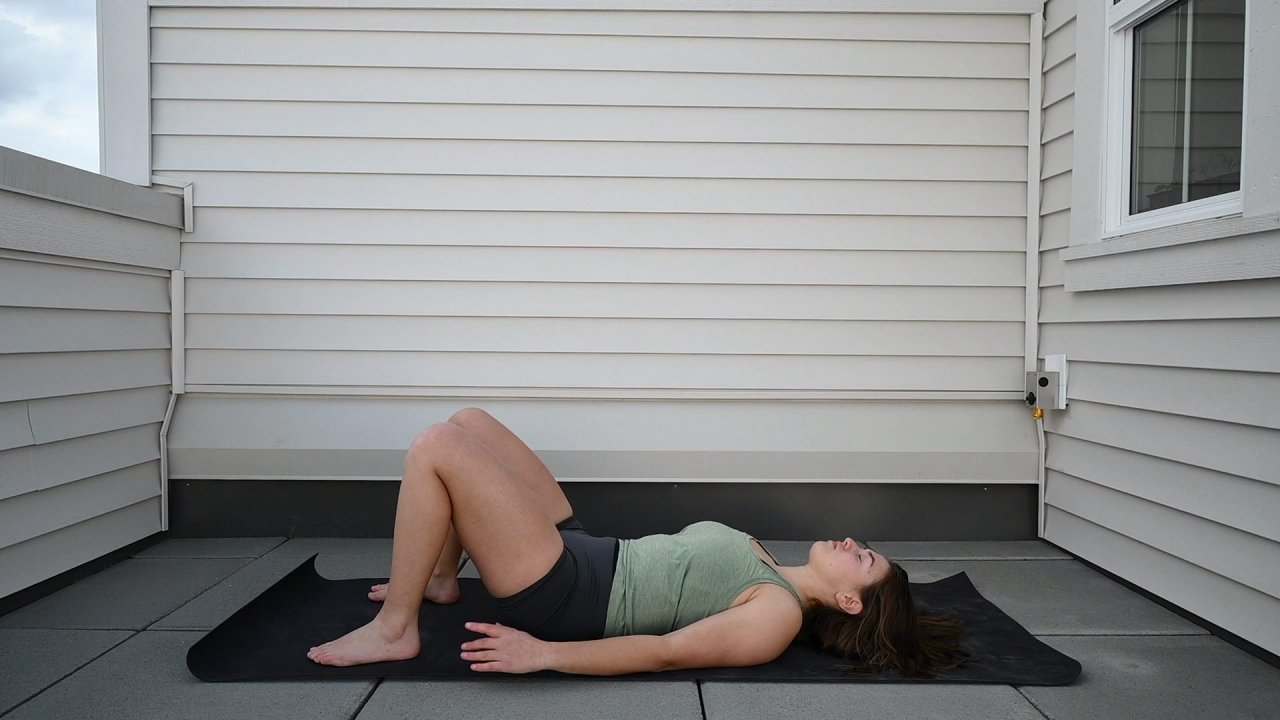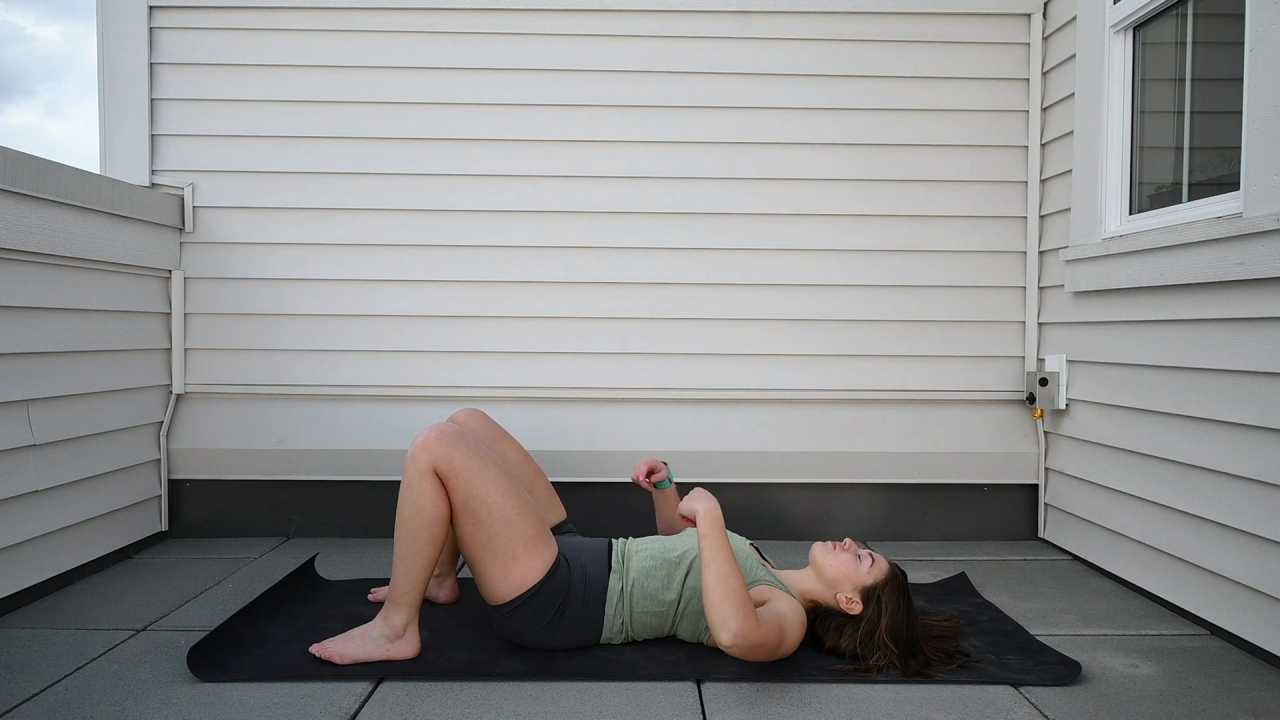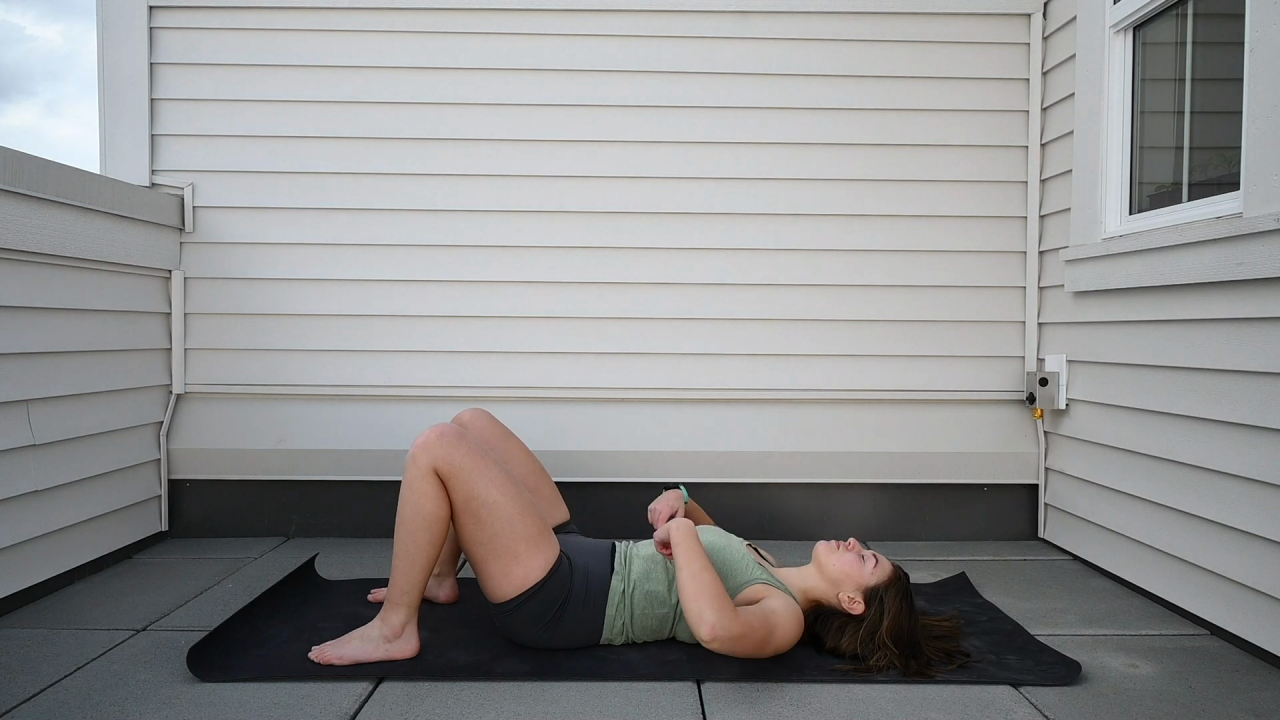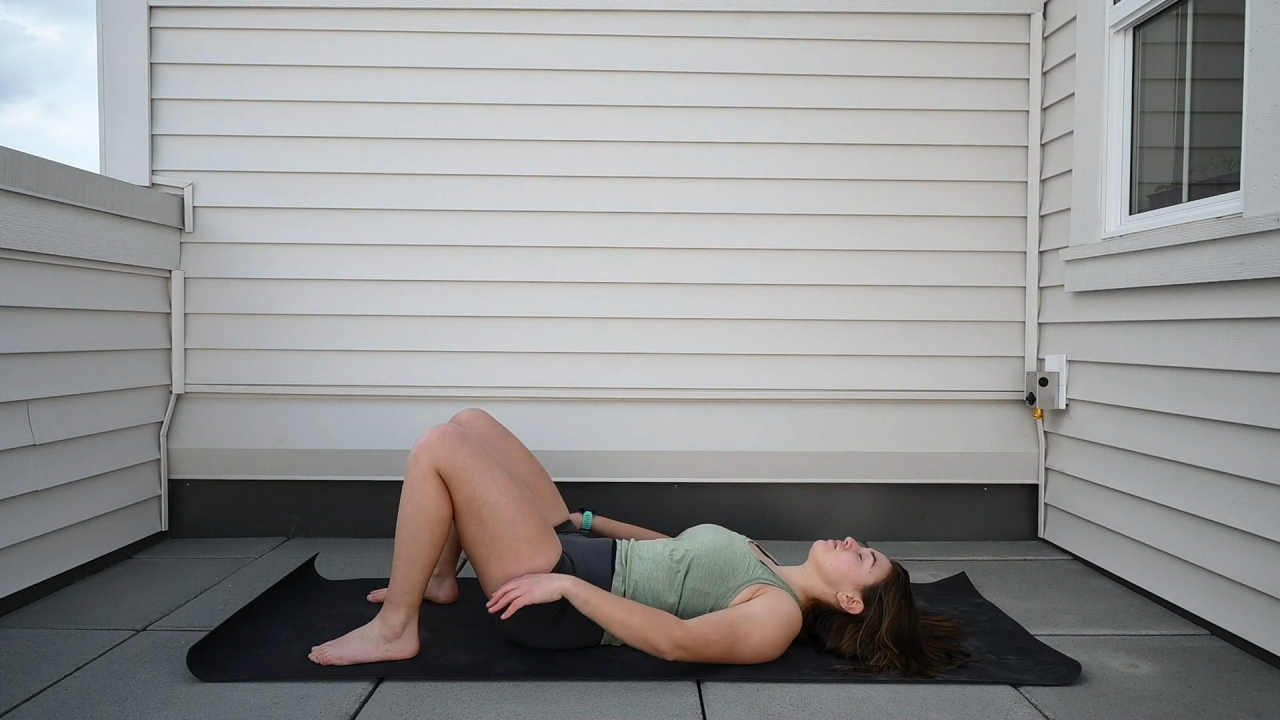
dt=0.5s
person 1, frame 1
left shoulder: (779, 617)
right shoulder: (770, 573)
left elbow: (658, 651)
left wrist: (544, 653)
left hip: (557, 592)
right hip: (579, 552)
left knee: (434, 448)
right knee: (467, 421)
left ankle: (394, 631)
right ankle: (438, 577)
person 1, frame 2
left shoulder: (787, 621)
right shoulder: (767, 577)
left elbow: (730, 631)
left wrist: (711, 515)
right wrist: (665, 492)
left hip: (550, 603)
right hip: (577, 556)
left knee: (434, 448)
right knee: (467, 422)
left ankle: (395, 631)
right ankle: (438, 579)
person 1, frame 3
left shoulder: (784, 619)
right shoulder: (770, 572)
left elbow: (712, 627)
right elbow: (700, 535)
left wrist: (683, 534)
right wrist: (681, 500)
left hip: (553, 600)
right hip: (577, 555)
left knee: (435, 448)
right knee: (470, 423)
left ankle: (393, 630)
right ankle: (438, 578)
person 1, frame 4
left shoulder: (780, 616)
right shoulder: (766, 571)
left elbow: (677, 639)
left wrist: (569, 586)
right wrist: (595, 524)
left hip: (561, 605)
right hip: (577, 558)
left knee: (437, 448)
right knee: (468, 421)
left ankle: (393, 630)
right ankle: (437, 578)
